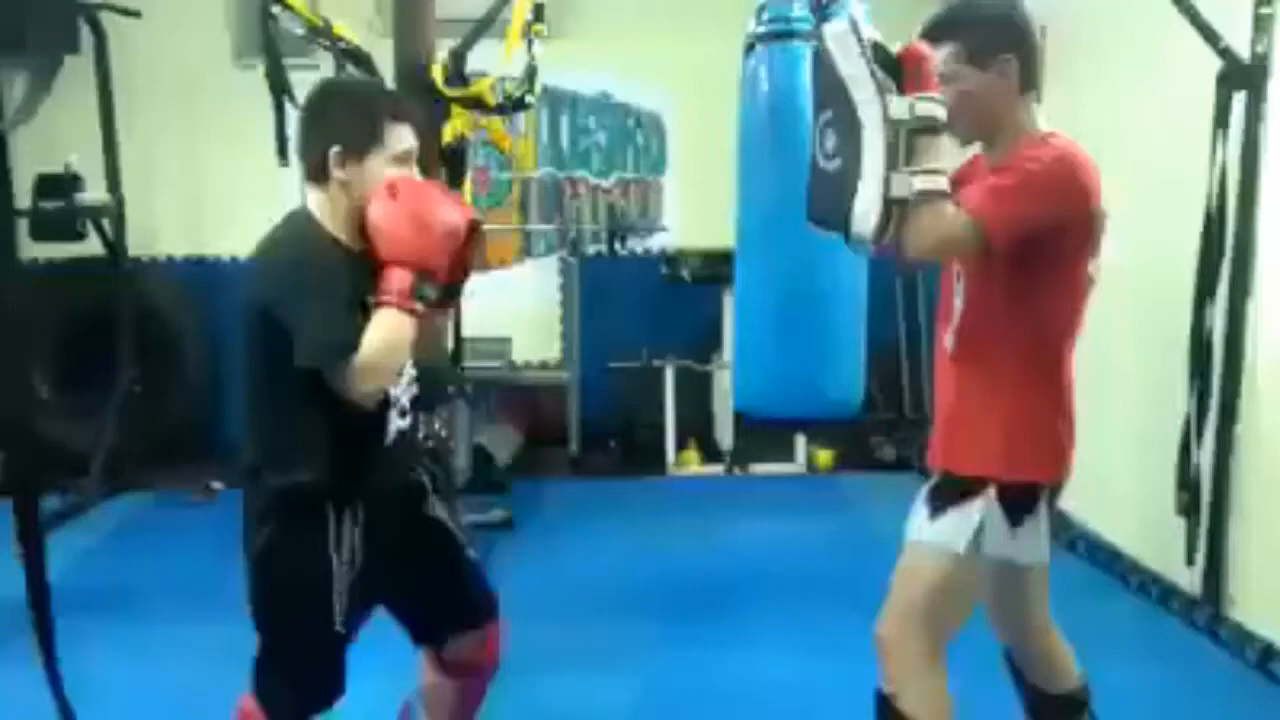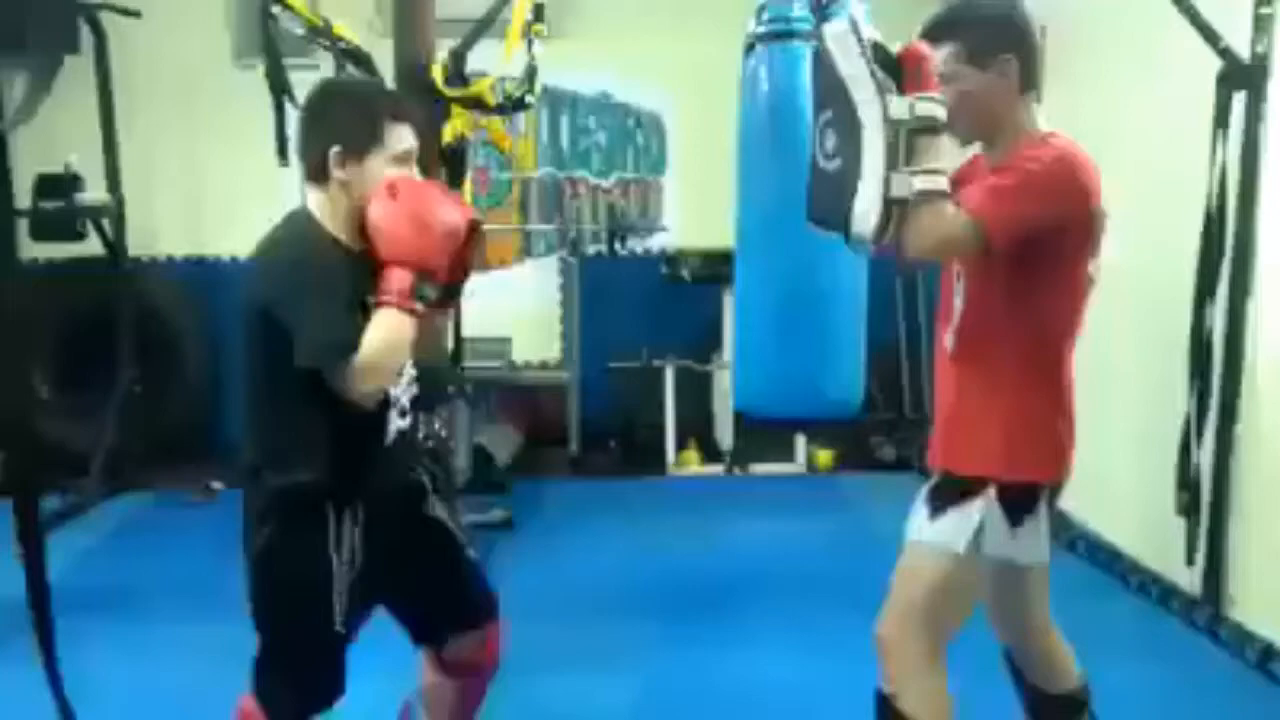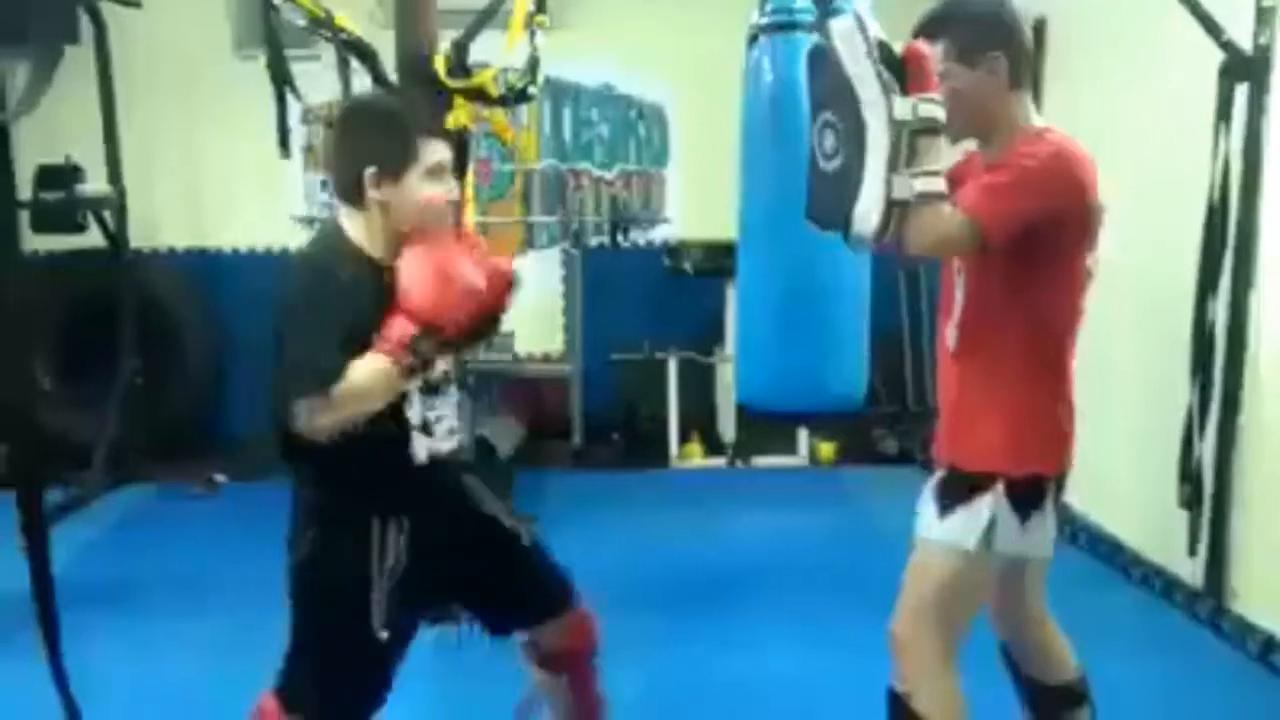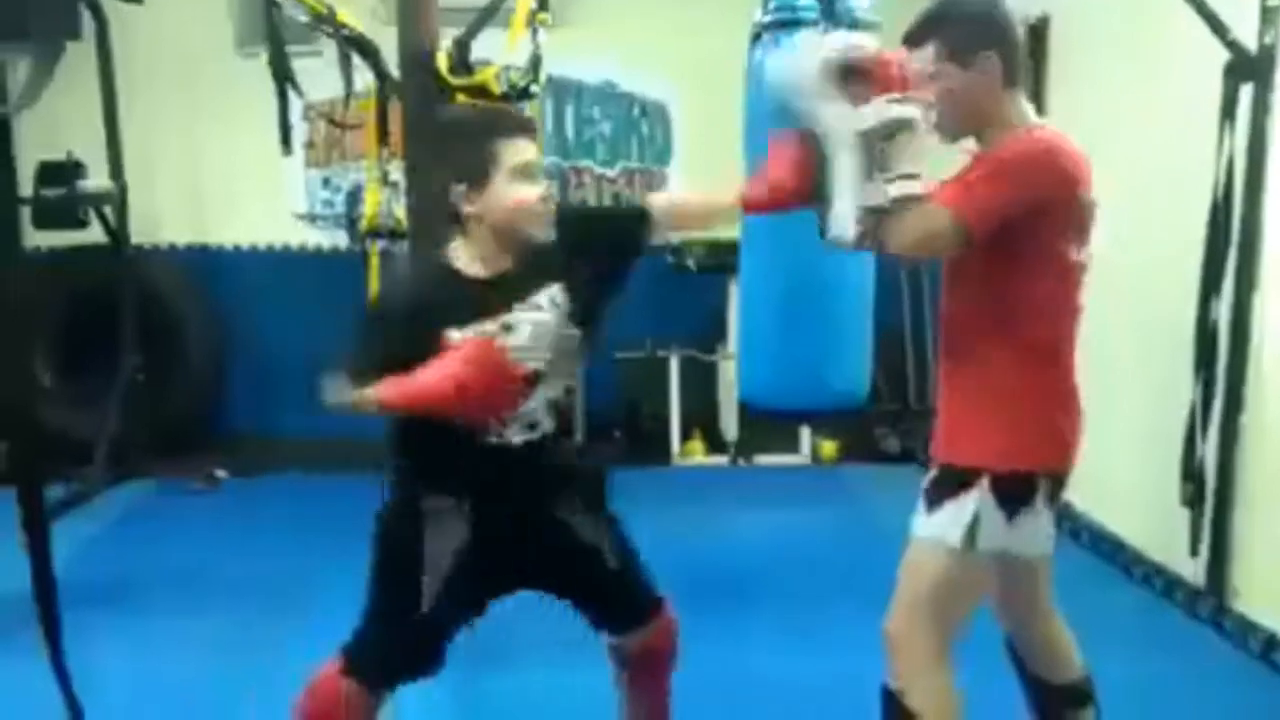
dt=0.2s
person 1, frame 1
left shoulder: (1053, 168)
right shoulder: (984, 171)
left elbow: (928, 240)
right elbow: (890, 234)
left hip: (1004, 452)
right hip: (986, 443)
left knee: (904, 639)
right knee: (1023, 625)
person 1, frame 2
left shoulder: (1053, 168)
right shoulder: (985, 171)
left elbow: (928, 241)
right elbow: (889, 234)
left hip: (1004, 453)
right hip: (988, 443)
left knee: (904, 640)
right knee: (1023, 625)
person 1, frame 3
left shoulder: (1047, 165)
right shoulder: (985, 168)
left elbow: (929, 239)
right elbow: (889, 231)
left hip: (1006, 448)
right hip: (989, 437)
left knee: (917, 637)
right knee: (1017, 618)
person 1, frame 4
left shoulder: (1037, 159)
right shoulder: (997, 167)
left elbow: (911, 236)
right elbow: (883, 231)
left wrist: (891, 117)
right wrist: (847, 137)
left hip: (1007, 446)
right hip: (1004, 438)
left knee: (912, 638)
right knee: (1029, 615)
person 2, frame 1
left shoulder: (363, 244)
right shoulder: (294, 261)
left elbow: (406, 348)
right elbow: (363, 376)
left wrist: (437, 272)
right wrist: (409, 277)
left hip: (388, 488)
right hip: (314, 510)
left knee: (471, 635)
person 2, frame 2
left shoulder: (367, 241)
right shoulder: (296, 259)
left elbow: (407, 350)
right elbow: (361, 378)
left wrist: (439, 264)
right wrist: (411, 274)
left hip: (388, 486)
right hip: (312, 509)
left knee: (470, 636)
person 2, frame 3
left shoulder: (409, 261)
right shoulder: (324, 281)
right elbow: (319, 416)
right wrist: (408, 335)
left hip: (443, 492)
right hip: (361, 522)
left knee: (564, 628)
person 2, frame 4
left shoulder: (568, 240)
right shoulder: (413, 294)
left elbow: (660, 213)
right elbow: (346, 389)
right wrist: (418, 391)
left hip: (547, 485)
right hip: (447, 501)
left knee: (649, 633)
right knee: (373, 667)
